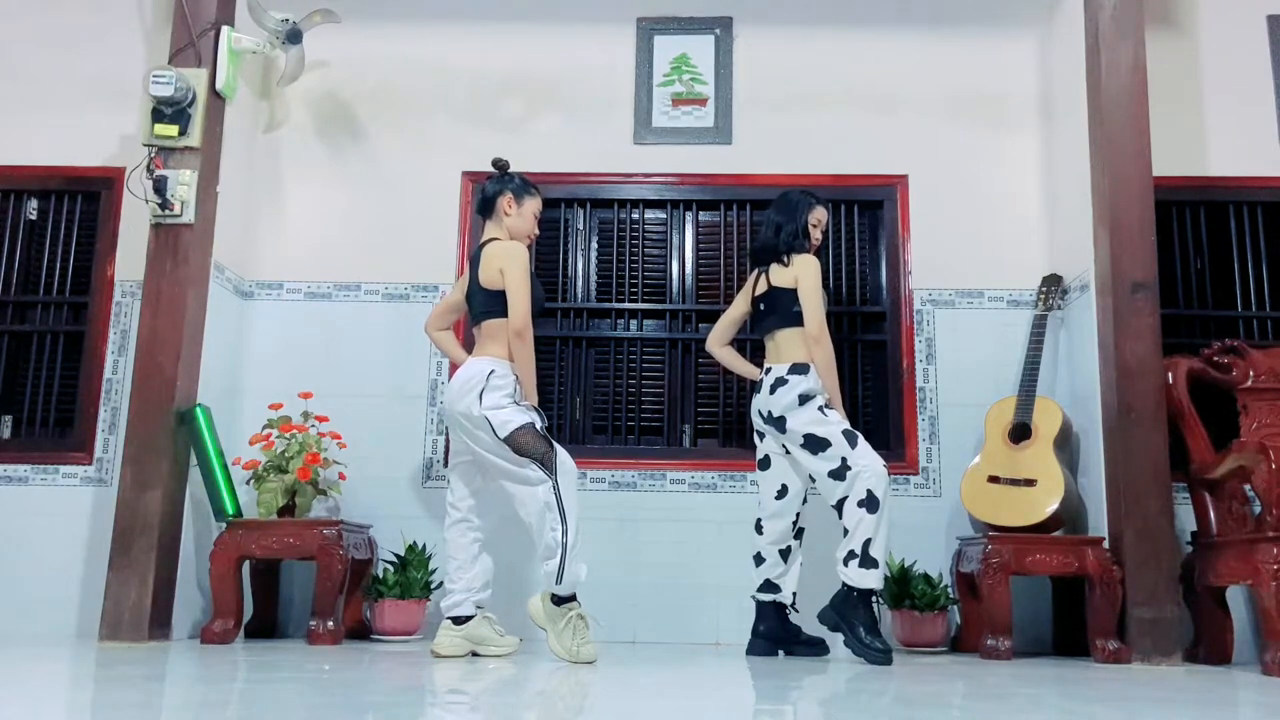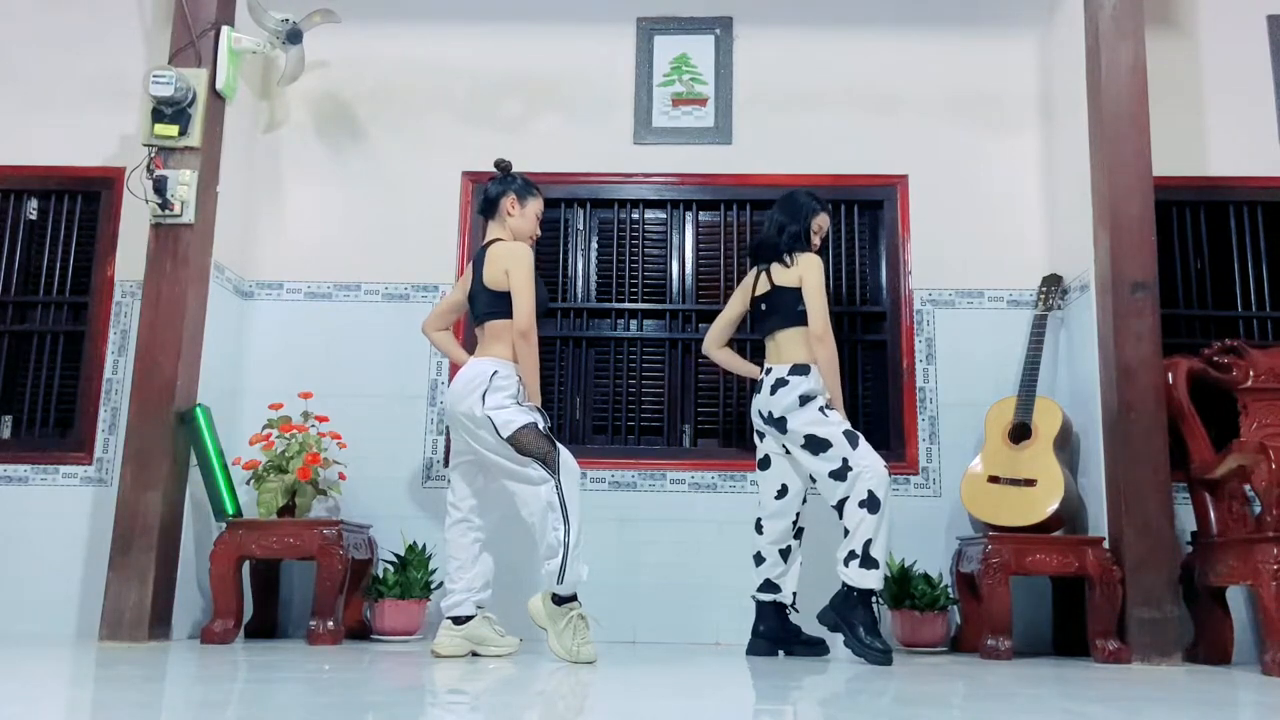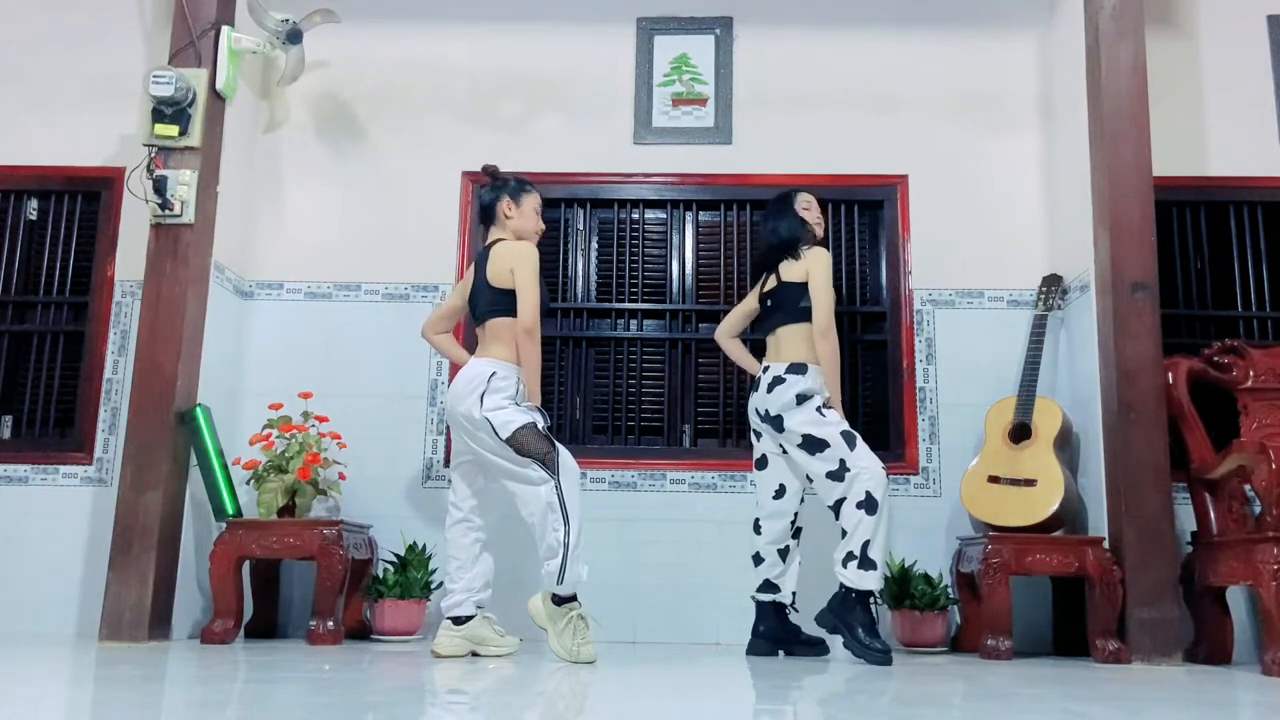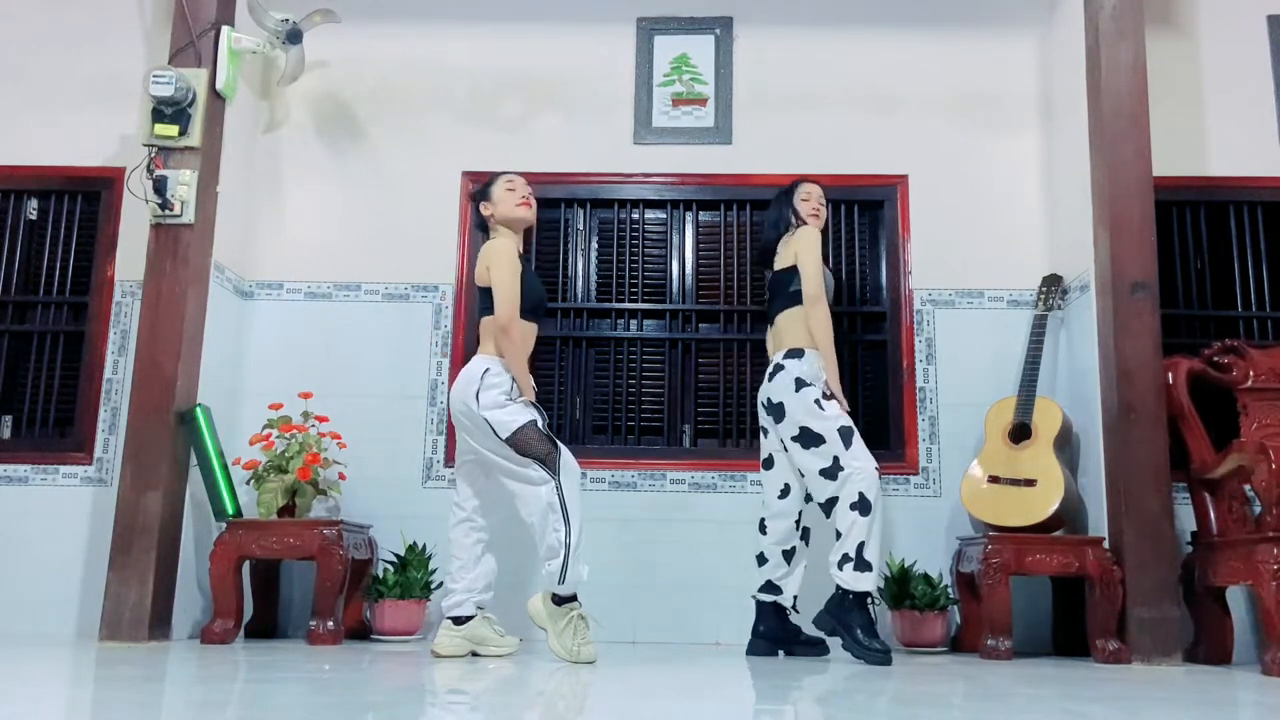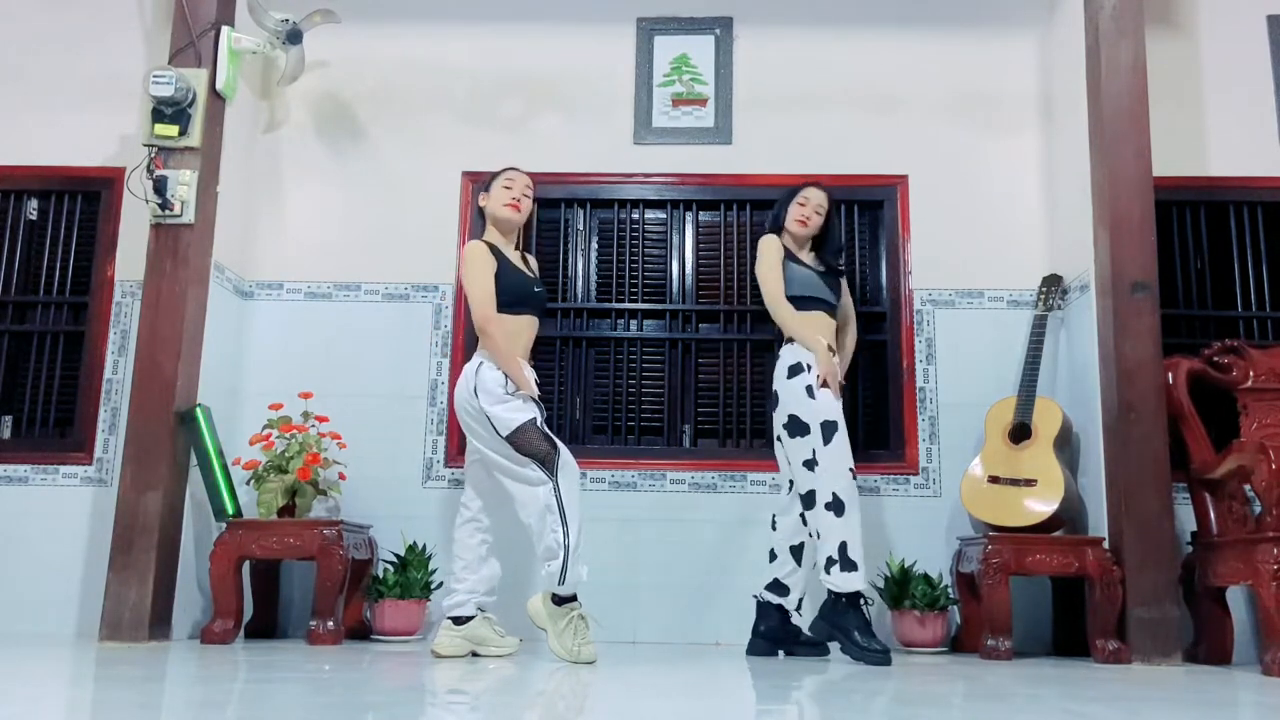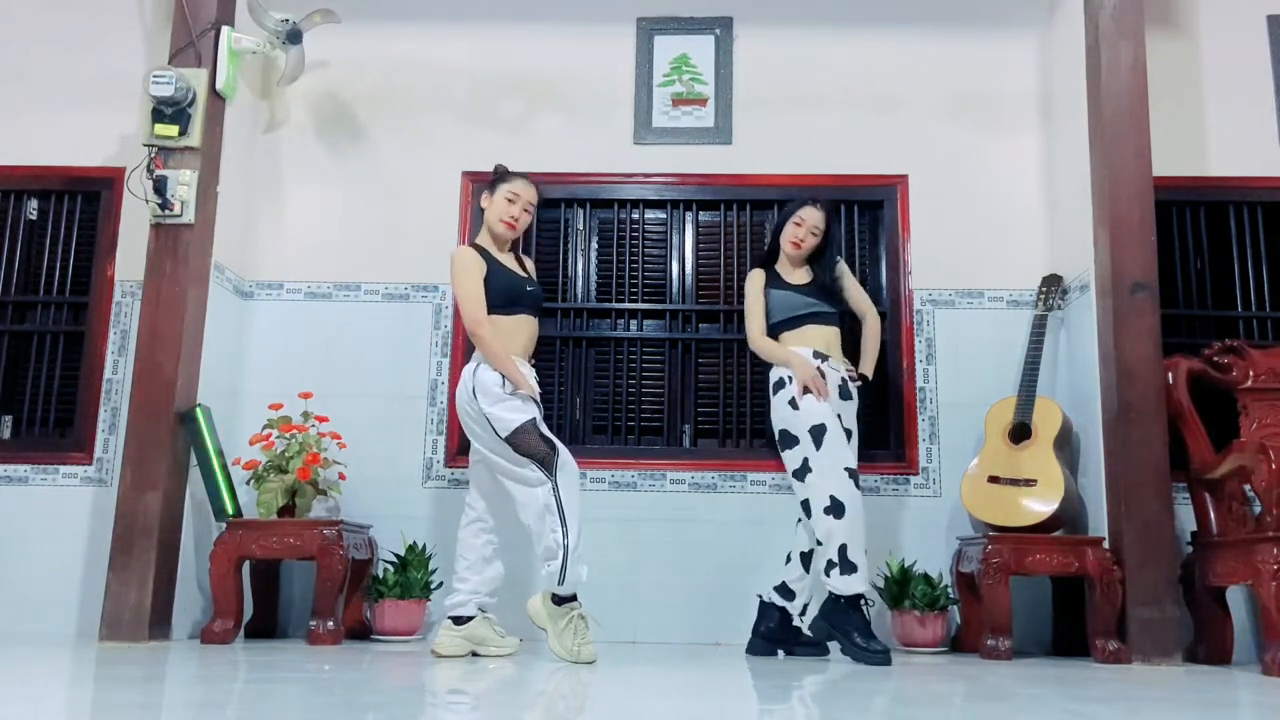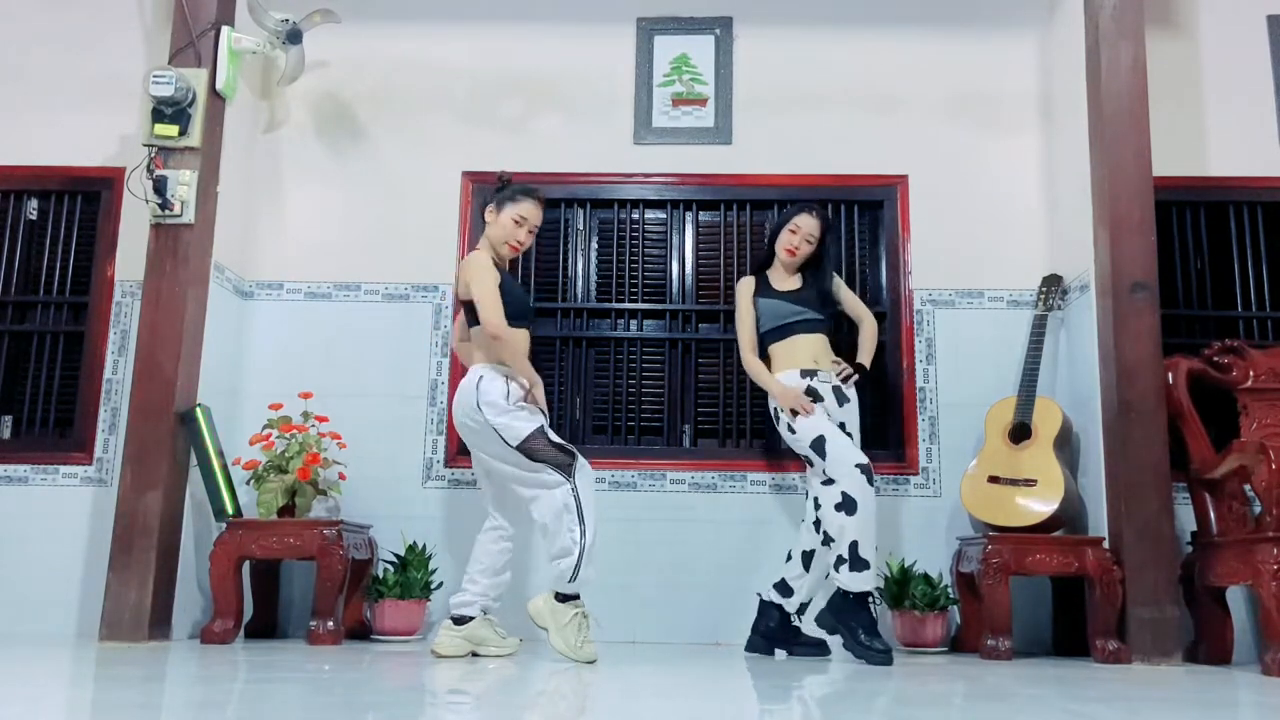
dt=0.4s
person 1, frame 1
left shoulder: (475, 261)
right shoulder: (510, 251)
left elbow: (436, 324)
right elbow: (519, 327)
right wrist: (531, 399)
left hip: (468, 390)
right hip: (489, 390)
left knee: (463, 505)
right knee: (554, 474)
left ankle: (461, 620)
right ankle: (561, 598)
person 1, frame 2
left shoulder: (477, 263)
right shoulder: (514, 252)
left elbow: (434, 325)
right elbow: (524, 329)
right wrist: (533, 398)
left hip: (470, 390)
right hip: (493, 391)
left knee: (465, 505)
right knee: (557, 474)
left ankle: (461, 620)
right ankle: (561, 598)
person 1, frame 3
left shoulder: (481, 264)
right shoulder: (519, 251)
left elbow: (435, 328)
right elbow: (528, 327)
right wrist: (534, 397)
left hip: (471, 390)
right hip: (492, 391)
left knee: (466, 505)
right knee: (557, 475)
left ankle: (461, 620)
right ankle: (561, 599)
person 1, frame 4
left shoulder: (508, 255)
right shoulder: (501, 248)
right elbow: (507, 323)
right wrist: (527, 390)
left hip: (481, 388)
right hip: (492, 387)
left knee: (470, 505)
right knee: (557, 473)
left ankle: (461, 620)
right ankle: (561, 597)
person 1, frame 5
left shoulder: (527, 261)
right shoulder: (477, 250)
right elbow: (486, 322)
left wrist: (525, 384)
right wrist: (525, 383)
left hip: (505, 386)
right hip: (492, 382)
left knee: (478, 504)
right knee: (556, 473)
left ankle: (462, 619)
right ankle: (561, 598)
person 1, frame 6
left shoulder: (525, 265)
right shoulder: (469, 256)
right elbow: (477, 326)
left wrist: (527, 386)
right wrist: (521, 382)
left hip: (512, 388)
right hip: (492, 385)
left knee: (483, 505)
right knee: (556, 473)
left ankle: (463, 620)
right ankle: (561, 598)
person 1, frame 7
left shoulder: (498, 271)
right shoulder: (480, 260)
left elbow: (461, 338)
right elbow: (495, 328)
right wrist: (527, 381)
left hip: (489, 399)
right hip: (491, 396)
left knee: (504, 514)
right knee: (567, 478)
left ankle: (464, 621)
right ankle: (563, 598)
person 2, frame 1
left shoulder: (758, 276)
right shoulder: (804, 263)
left elbow: (716, 341)
right elbow: (816, 334)
right wrist: (837, 403)
left hip: (767, 398)
right hip: (797, 391)
left knee: (780, 508)
right knee: (867, 473)
left ankle: (771, 620)
right ankle: (853, 599)
person 2, frame 2
left shoulder: (754, 276)
right shoulder: (807, 263)
left elbow: (713, 344)
right elbow: (820, 334)
right wrist: (838, 404)
left hip: (768, 399)
right hip: (799, 393)
left knee: (780, 509)
right knee: (869, 474)
left ankle: (771, 621)
right ankle: (853, 599)
person 2, frame 3
left shoulder: (771, 273)
right shoulder: (815, 255)
left elbow: (726, 333)
right elbow: (823, 329)
right wrist: (835, 400)
left hip: (765, 395)
right hip: (796, 391)
left knee: (778, 508)
right knee: (866, 474)
left ankle: (770, 620)
right ankle: (852, 600)
person 2, frame 4
left shoulder: (785, 251)
right shoulder: (803, 236)
right elbow: (815, 303)
right wrist: (834, 376)
left hip: (778, 381)
right hip: (802, 375)
left knee: (785, 503)
right knee: (858, 475)
left ankle: (771, 620)
right ankle: (850, 601)
person 2, frame 5
left shoulder: (828, 259)
right shoulder: (772, 244)
left elbow: (848, 322)
right elbow: (776, 303)
left wrist: (839, 367)
right wrist: (822, 353)
left hip: (824, 370)
right hip: (803, 363)
left knee: (806, 493)
right knee: (832, 478)
left ankle: (773, 617)
right ankle: (843, 604)
person 2, frame 6
left shoulder: (832, 270)
right shoulder: (760, 276)
left elbow: (870, 316)
right elbow: (756, 337)
left wrist: (865, 371)
right wrist: (799, 366)
left hip: (838, 384)
right hip: (793, 378)
left knee: (825, 497)
right knee: (834, 481)
left ankle: (776, 616)
right ankle: (845, 603)
person 2, frame 7
left shoulder: (821, 280)
right shoulder: (751, 284)
left elbow: (867, 320)
right elbow: (747, 353)
left wrist: (857, 364)
right wrist: (777, 388)
left hip: (836, 390)
right hip: (792, 395)
left knee: (826, 509)
right knee: (853, 472)
left ankle: (775, 617)
right ankle: (851, 602)
